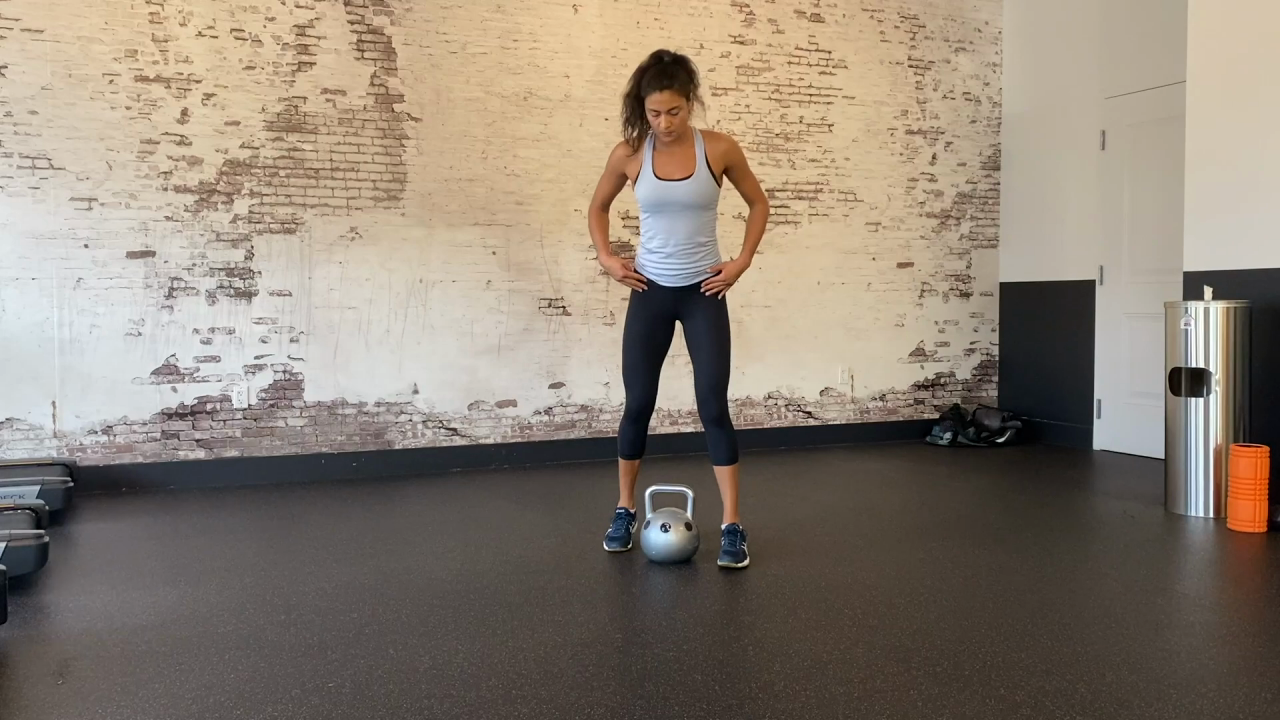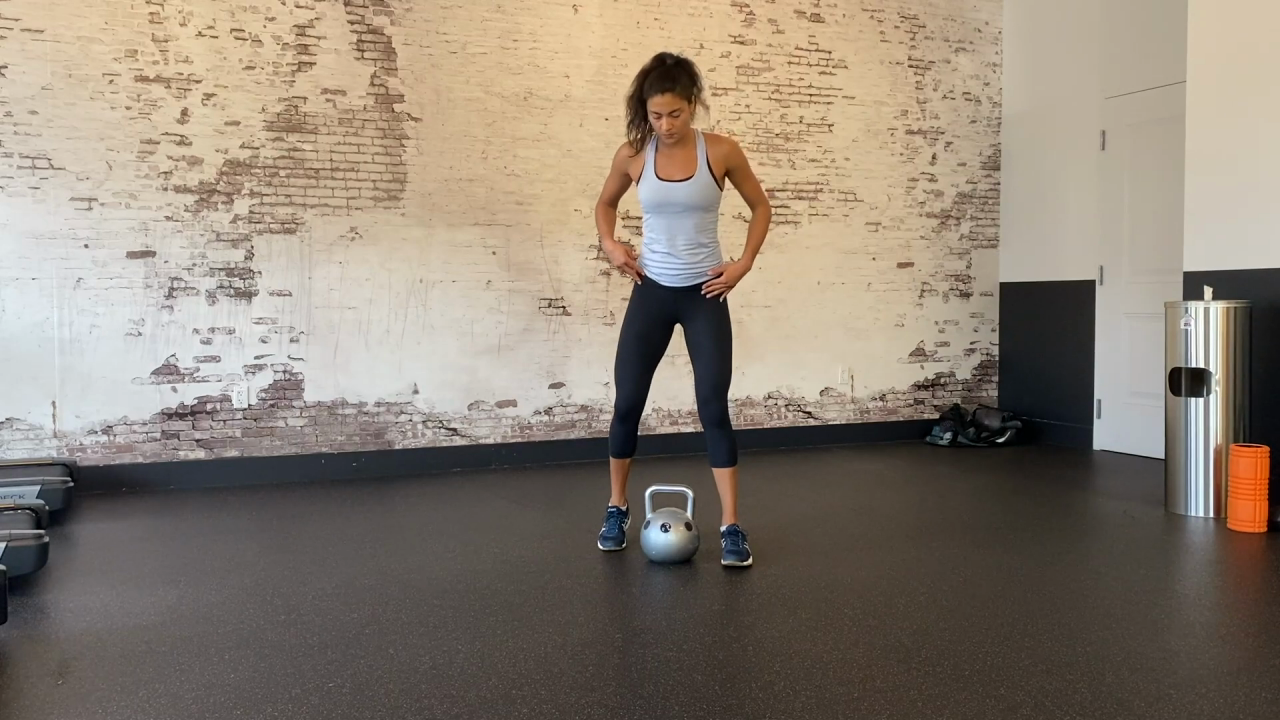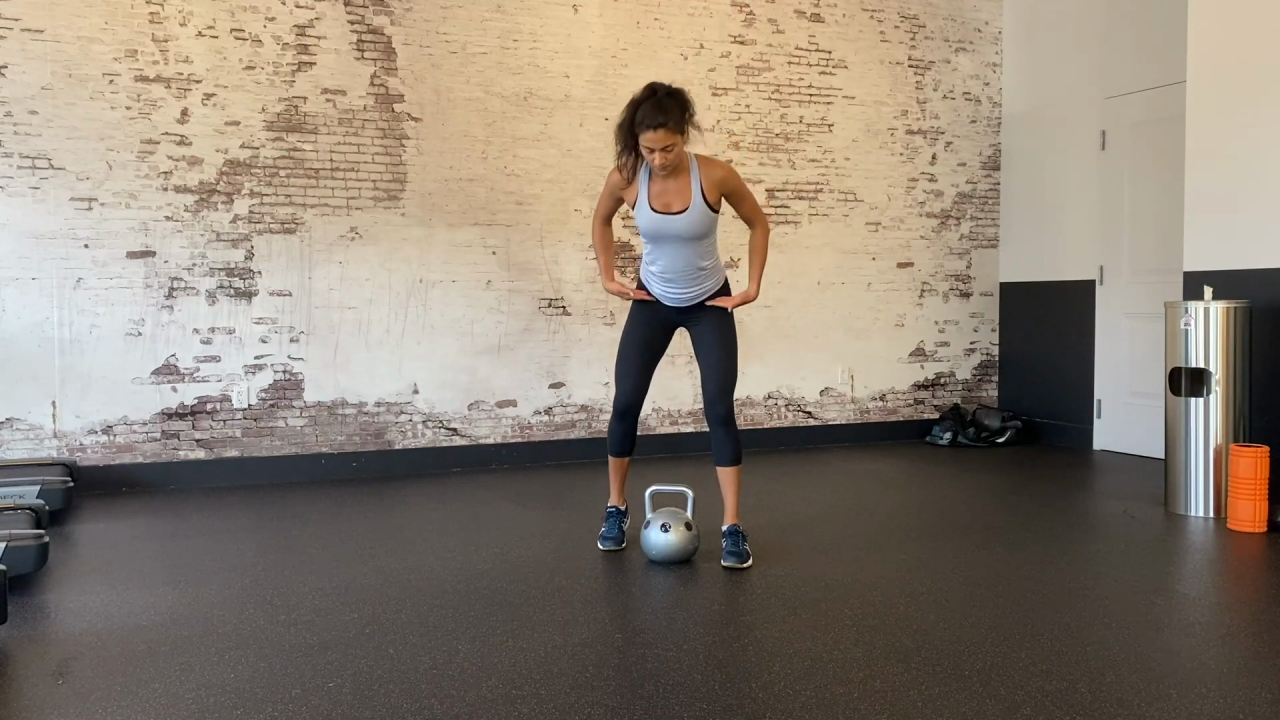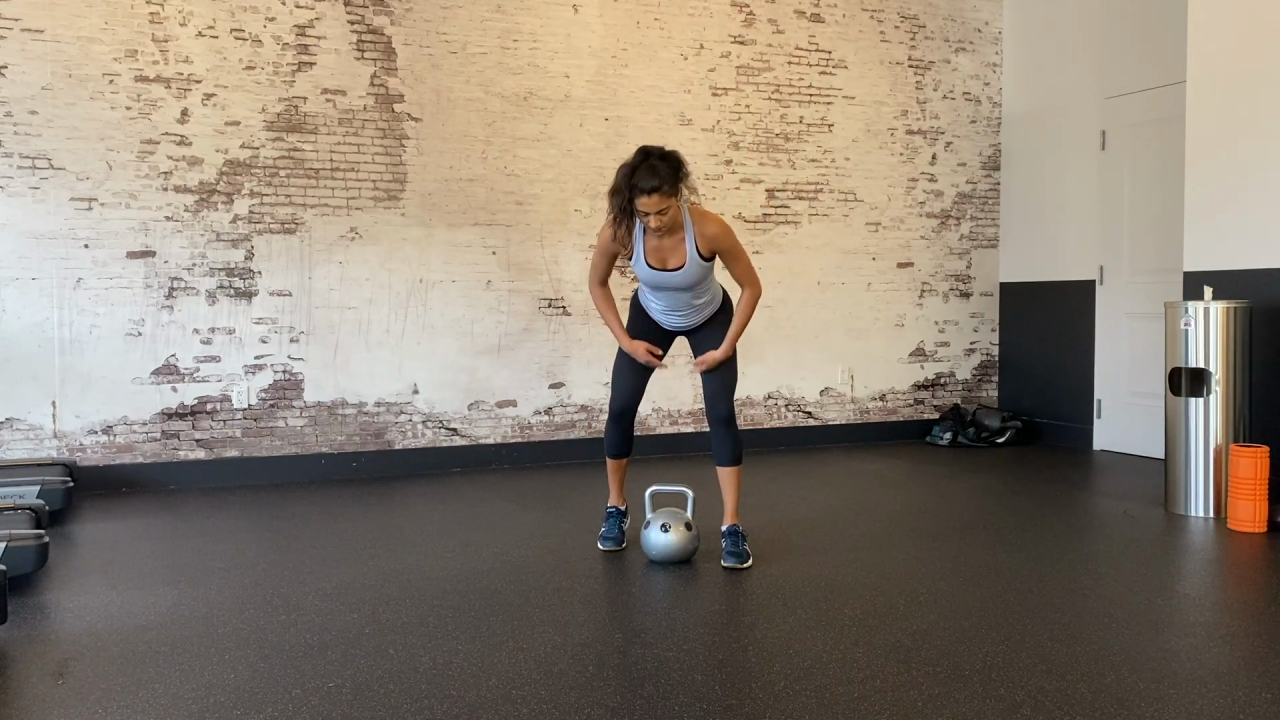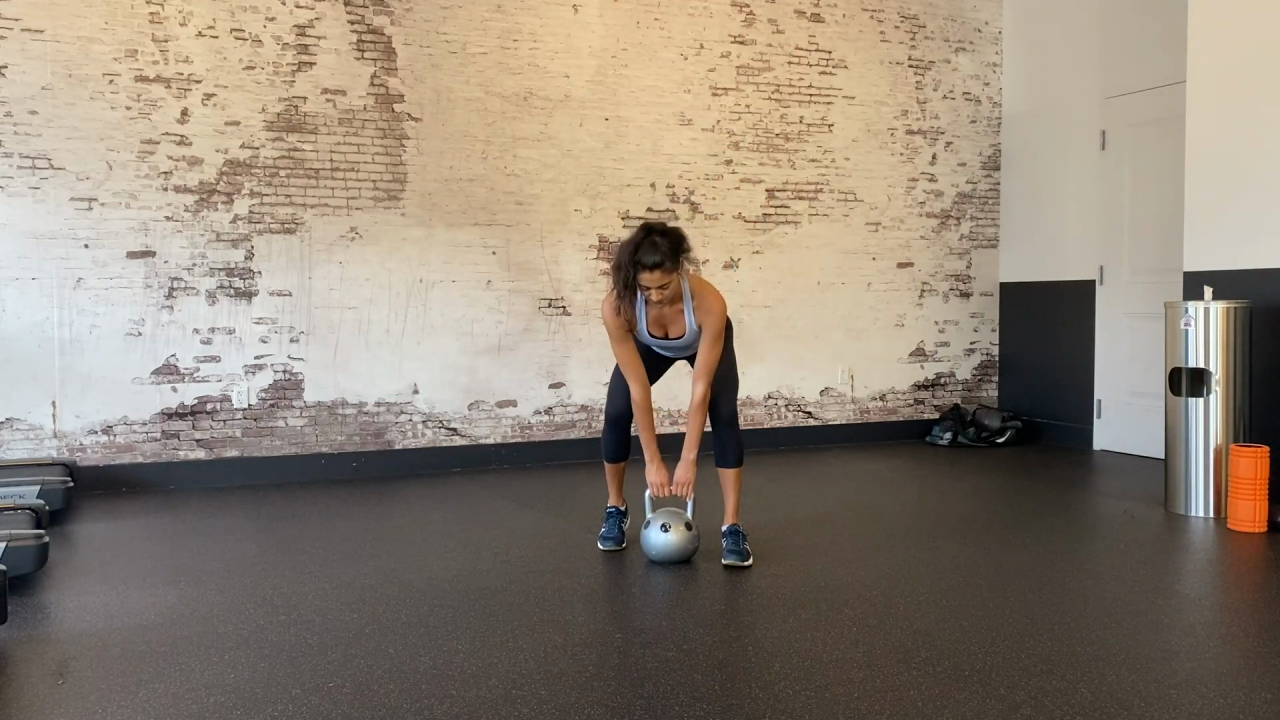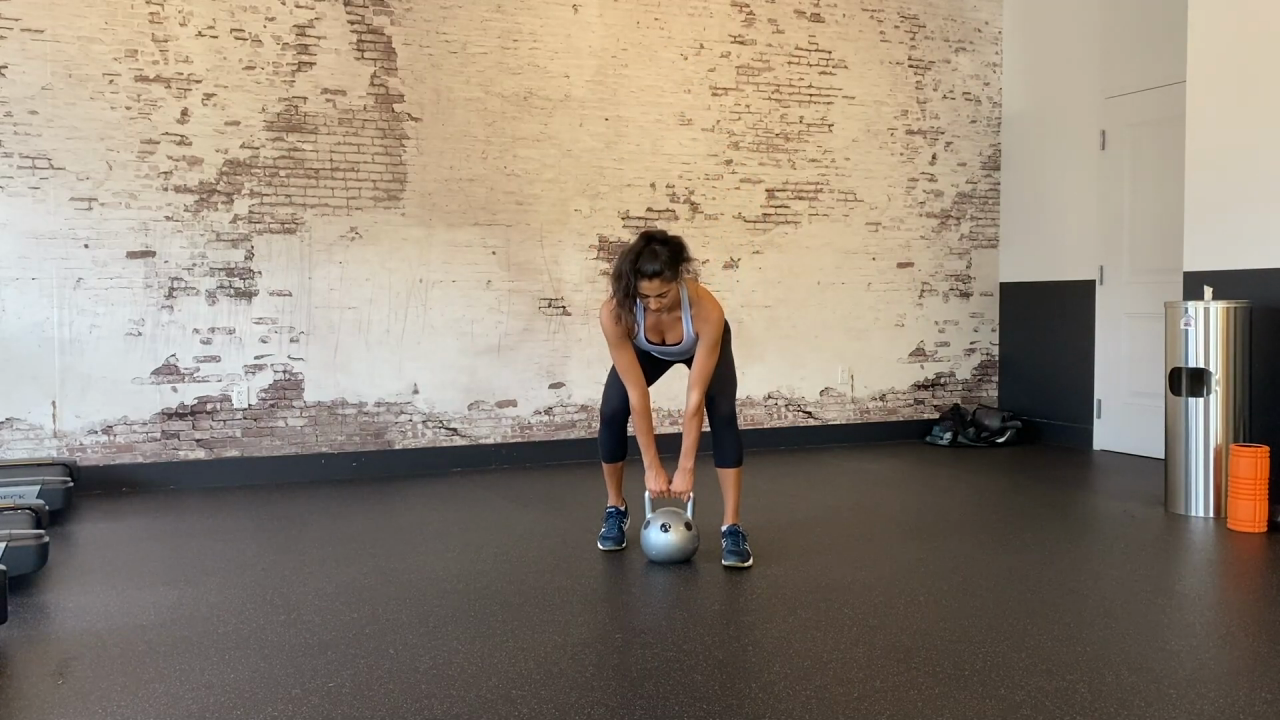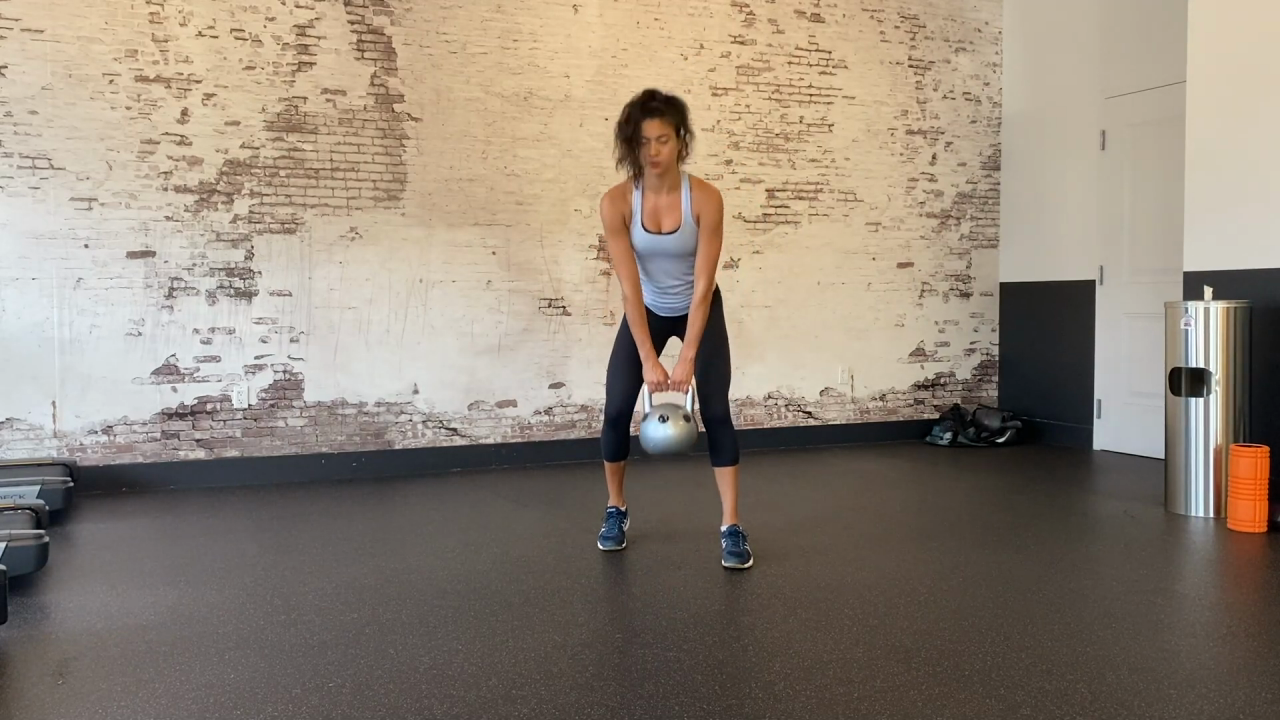
dt=0.7s
person 1, frame 1
left shoulder: (721, 149)
right shoulder: (628, 153)
left elbow: (758, 203)
right elbow: (598, 207)
left wrist: (742, 261)
right wrist: (606, 257)
left hip: (704, 292)
right hip: (650, 292)
left knee: (713, 405)
right knee: (637, 404)
left ankle: (731, 526)
right ankle: (624, 509)
person 1, frame 2
left shoulder: (722, 151)
right shoulder: (631, 154)
left elbow: (760, 207)
right elbow: (605, 203)
left wrist: (744, 263)
right wrist: (609, 245)
left hip: (705, 294)
right hip: (651, 292)
left knee: (714, 408)
right knee: (627, 403)
left ankle: (732, 527)
right ankle: (616, 508)
person 1, frame 3
left shoulder: (716, 175)
right shoulder: (625, 178)
left elbow: (759, 224)
right elbow: (601, 221)
left wrist: (753, 286)
right wrist: (608, 277)
left hip: (709, 303)
right hip: (653, 302)
left knee: (719, 409)
right knee: (626, 401)
left ankle: (732, 526)
right ankle: (616, 507)
person 1, frame 4
left shoulder: (711, 229)
right shoulder: (619, 232)
left elbow: (751, 286)
right elbow: (597, 284)
left wrist: (726, 348)
right wrist: (625, 341)
left hip: (709, 318)
right hip: (650, 318)
left knee: (720, 410)
right knee: (621, 406)
left ankle: (732, 526)
right ankle: (616, 508)
person 1, frame 5
left shoulder: (709, 303)
right shoulder: (617, 306)
left elbow: (701, 390)
right elbow: (638, 389)
left wrist: (688, 460)
right wrist: (653, 462)
left hip: (703, 344)
right hip: (649, 346)
left knee: (724, 415)
right knee: (616, 414)
left ankle: (732, 527)
right ankle: (616, 508)
person 1, frame 6
left shoulder: (707, 311)
right shoulder: (615, 313)
left elbow: (695, 398)
right elbow: (636, 395)
left wrist: (686, 467)
right wrist: (652, 466)
left hip: (700, 347)
right hip: (646, 349)
left knee: (722, 414)
right knee: (612, 412)
left ankle: (732, 527)
right ankle: (615, 509)
person 1, frame 7
left shoulder: (705, 197)
right shoulder: (616, 202)
left elbow: (703, 286)
right elbow: (630, 288)
left wrist: (687, 359)
right wrist: (649, 362)
left hip: (699, 310)
right hip: (647, 311)
left knee: (716, 412)
right knee: (616, 411)
left ankle: (732, 528)
right ankle: (615, 510)
